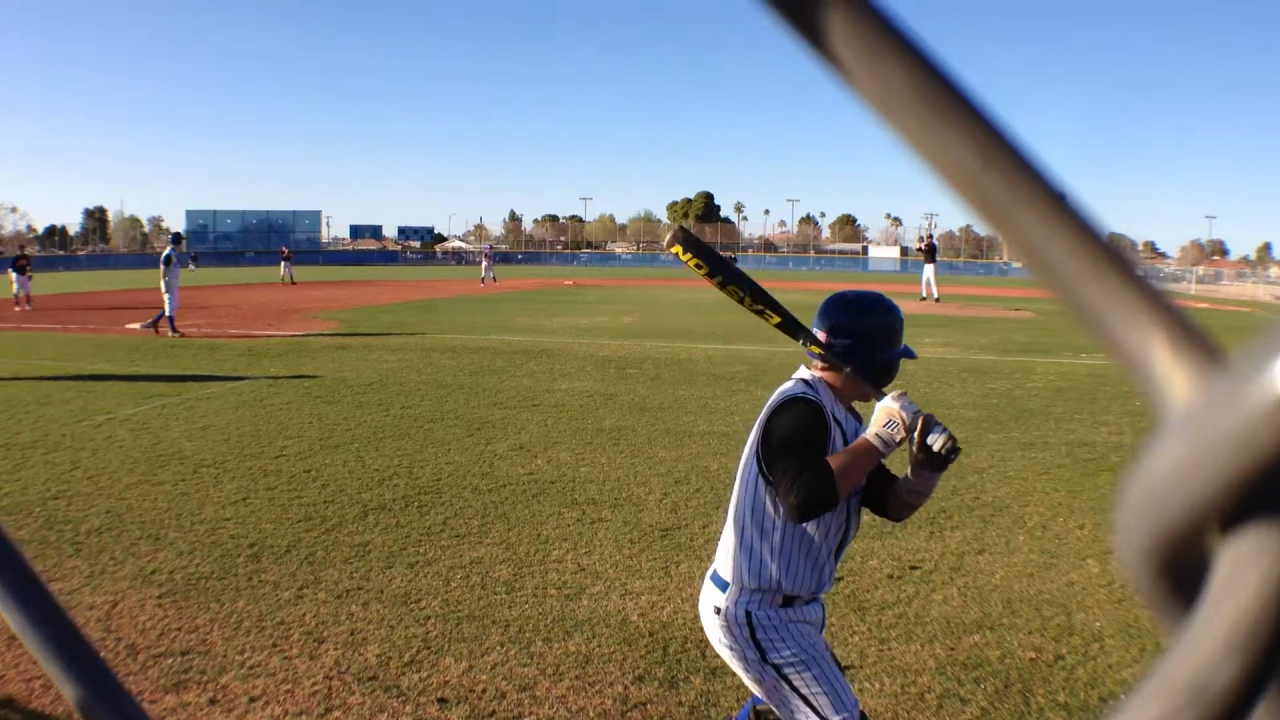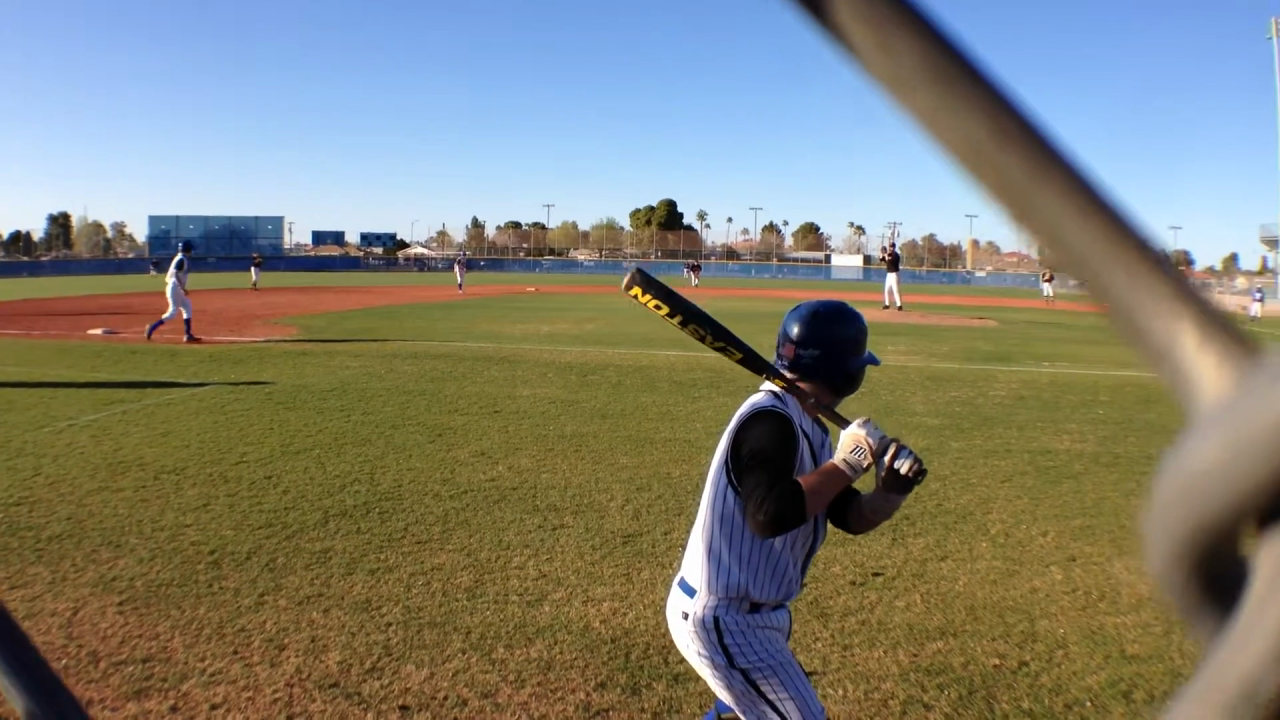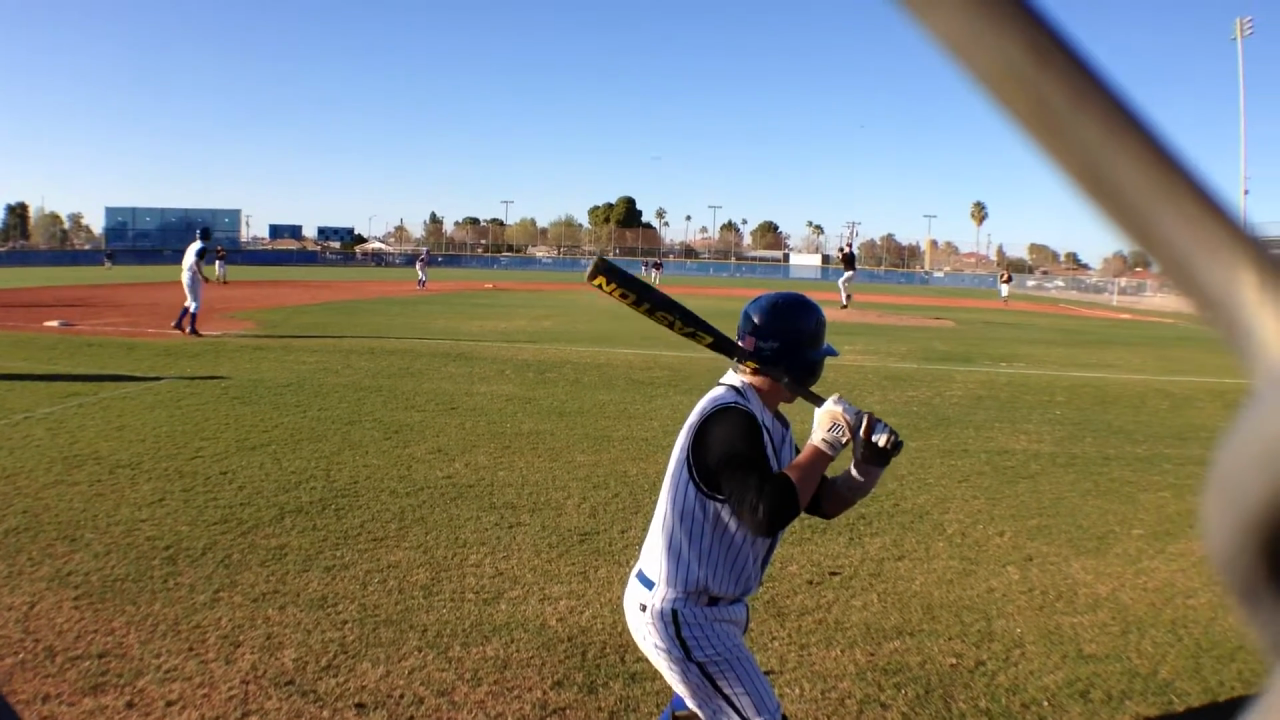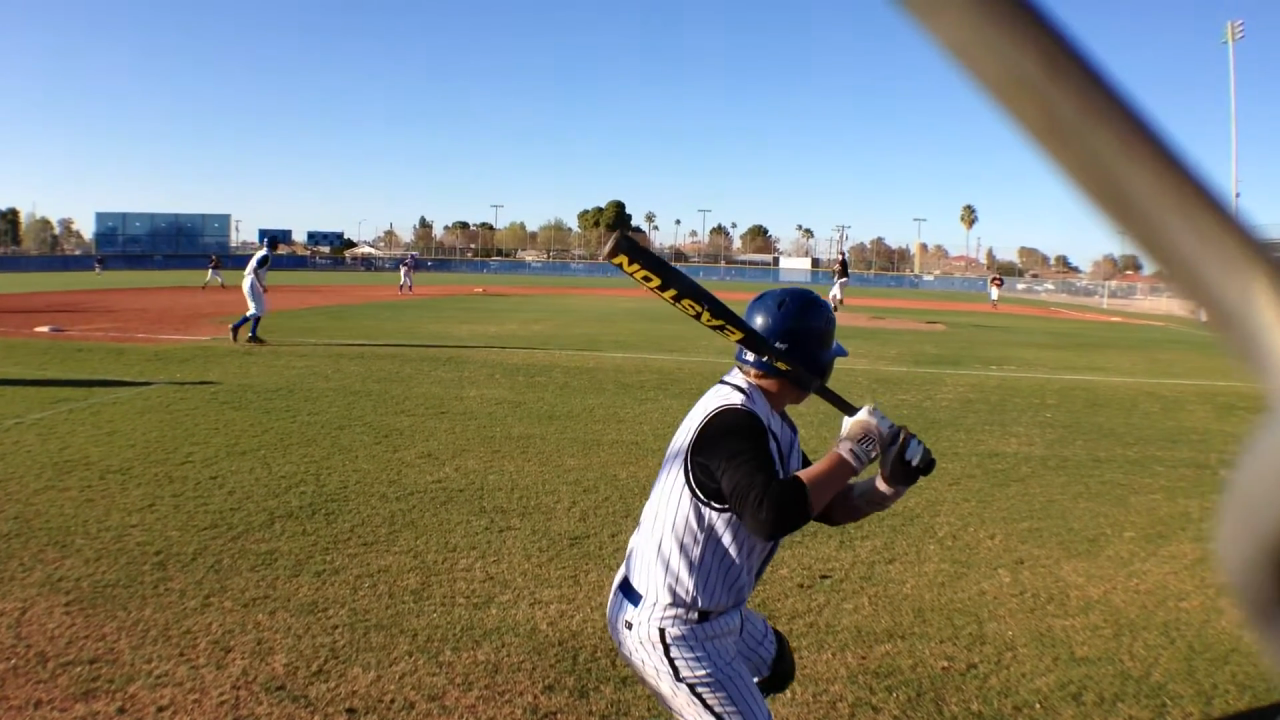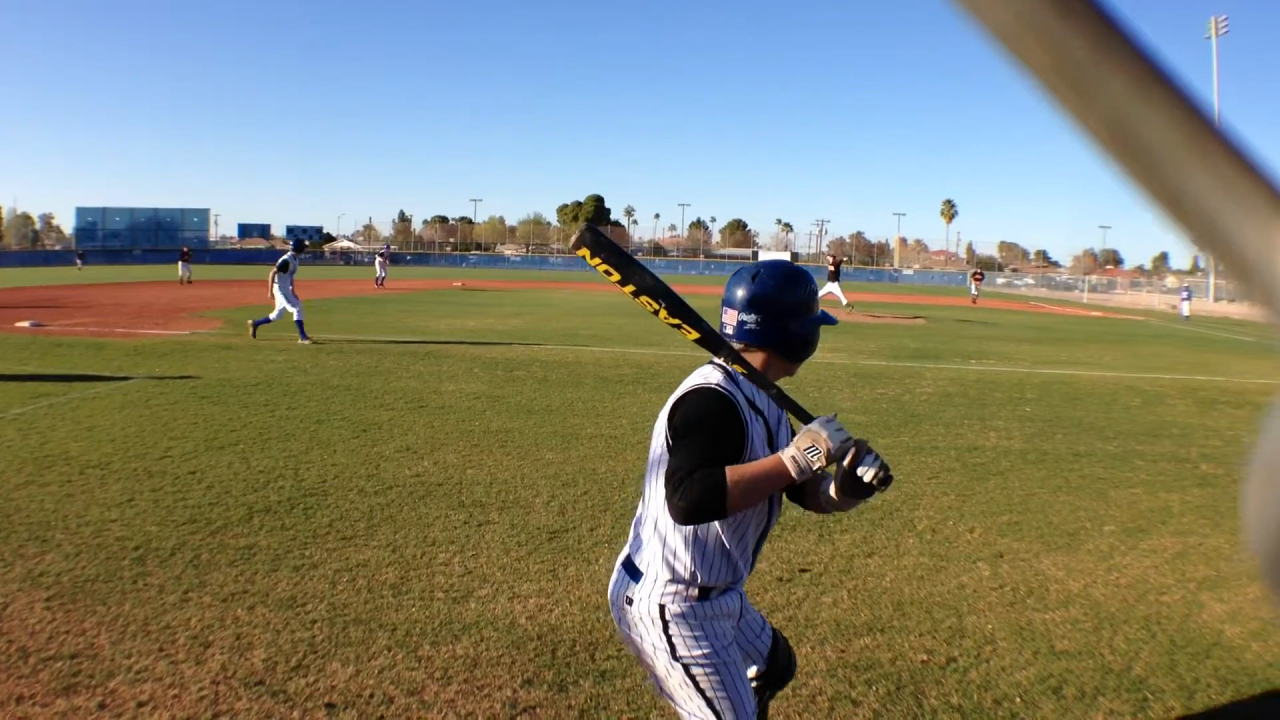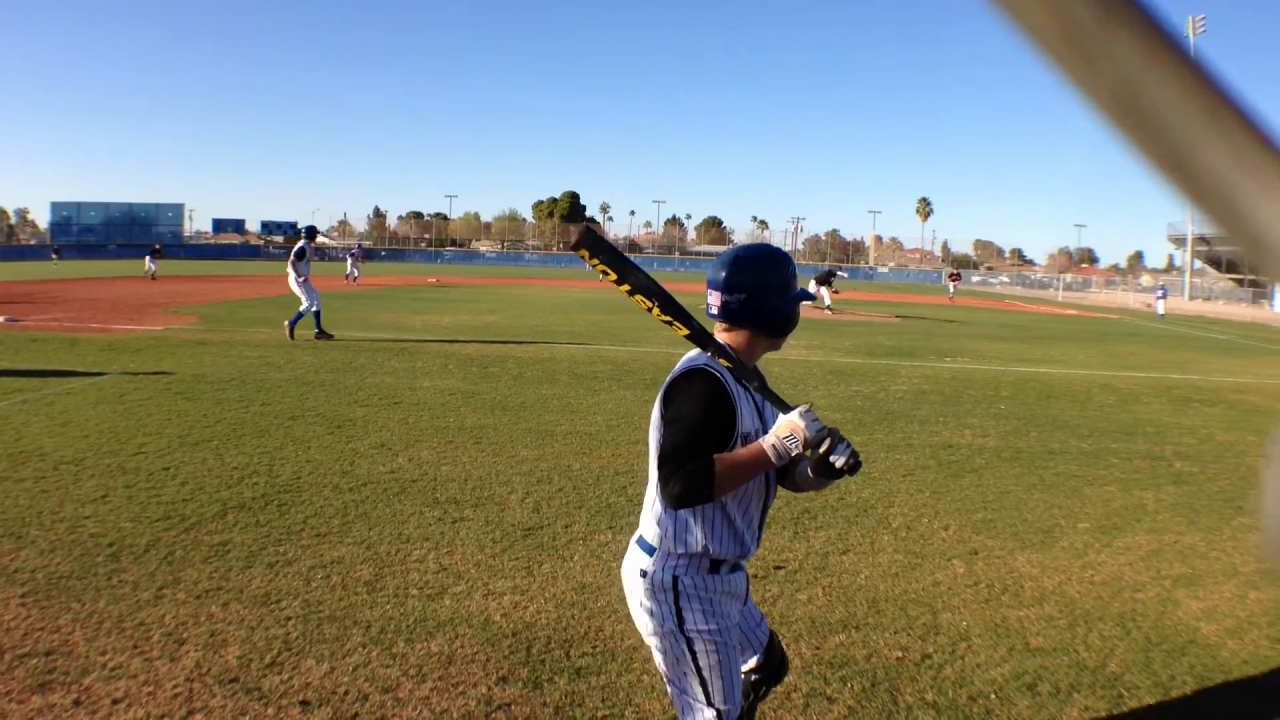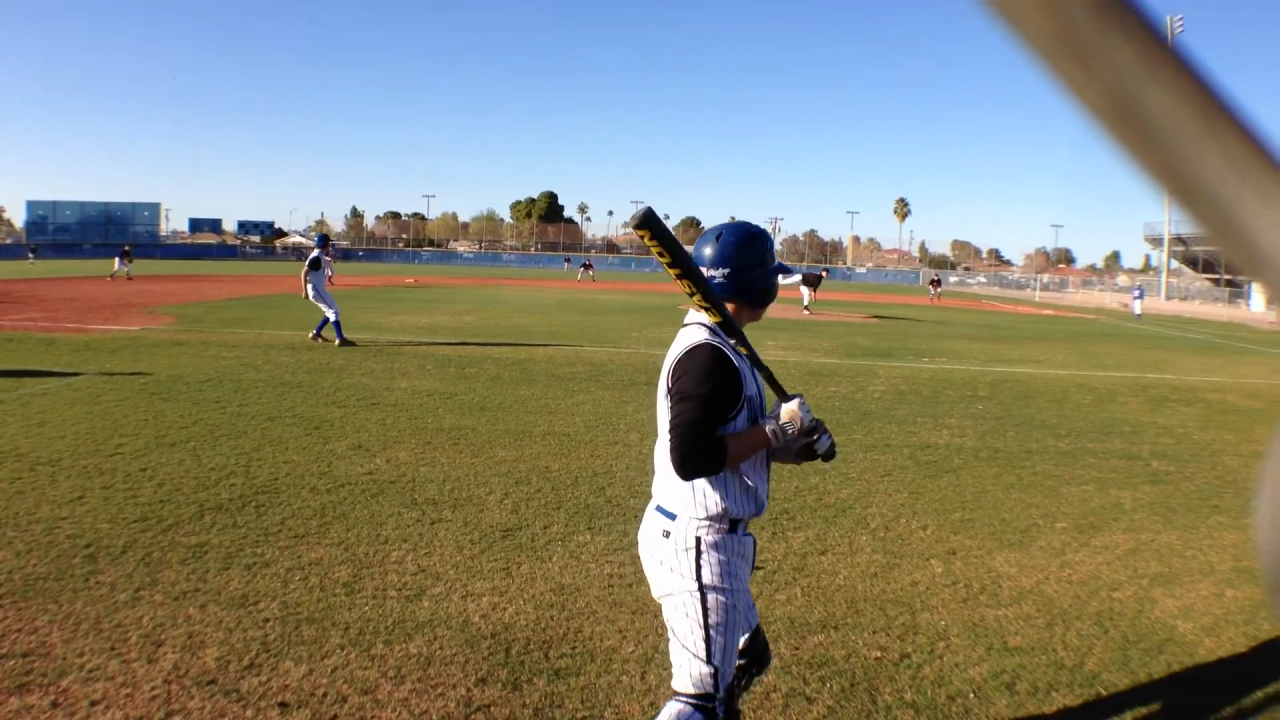
dt=0.7s
person 1, frame 1
left shoulder: (841, 415)
right shoulder: (801, 409)
left elbow: (891, 504)
right elbow: (802, 500)
left wrist: (925, 471)
right wrist: (878, 438)
left hip: (772, 602)
right hip: (757, 612)
person 1, frame 2
left shoulder: (805, 424)
right shoulder: (770, 421)
left elbow: (850, 516)
right elbow: (769, 515)
left wrist: (890, 491)
right wrist: (847, 462)
left hip: (737, 610)
right hip: (725, 619)
person 1, frame 3
left shoulder: (765, 420)
right shoulder: (731, 418)
left elbow: (821, 501)
right elbow: (767, 514)
left wrist: (865, 469)
right wrist: (825, 442)
left hip: (689, 603)
right hip: (681, 613)
person 1, frame 4
left shoulder: (768, 419)
right shoulder: (733, 421)
left elbow: (826, 506)
right elbow: (769, 517)
left wrist: (888, 485)
right wrist: (852, 452)
left hip: (707, 609)
right hip: (670, 626)
left knee: (774, 667)
person 1, frame 5
left shoulder: (761, 398)
right shoulder: (711, 399)
left elbow: (806, 491)
right elbow: (689, 500)
left wrist: (845, 488)
right wrist: (797, 458)
left hip: (711, 594)
right hip: (671, 606)
left knee: (772, 668)
person 1, frame 6
left shoulder: (743, 378)
right shoulder: (703, 379)
left elbow: (781, 472)
right elbow: (680, 486)
left wrist: (822, 466)
right wrist: (777, 444)
left hip: (716, 575)
right hip: (683, 581)
left knee: (764, 667)
person 1, frame 7
left shoulder: (715, 345)
right shoulder: (707, 354)
right elbow: (690, 459)
left wrist: (795, 444)
right wrist: (775, 428)
left hip: (706, 540)
right hip: (697, 545)
left knee: (746, 659)
